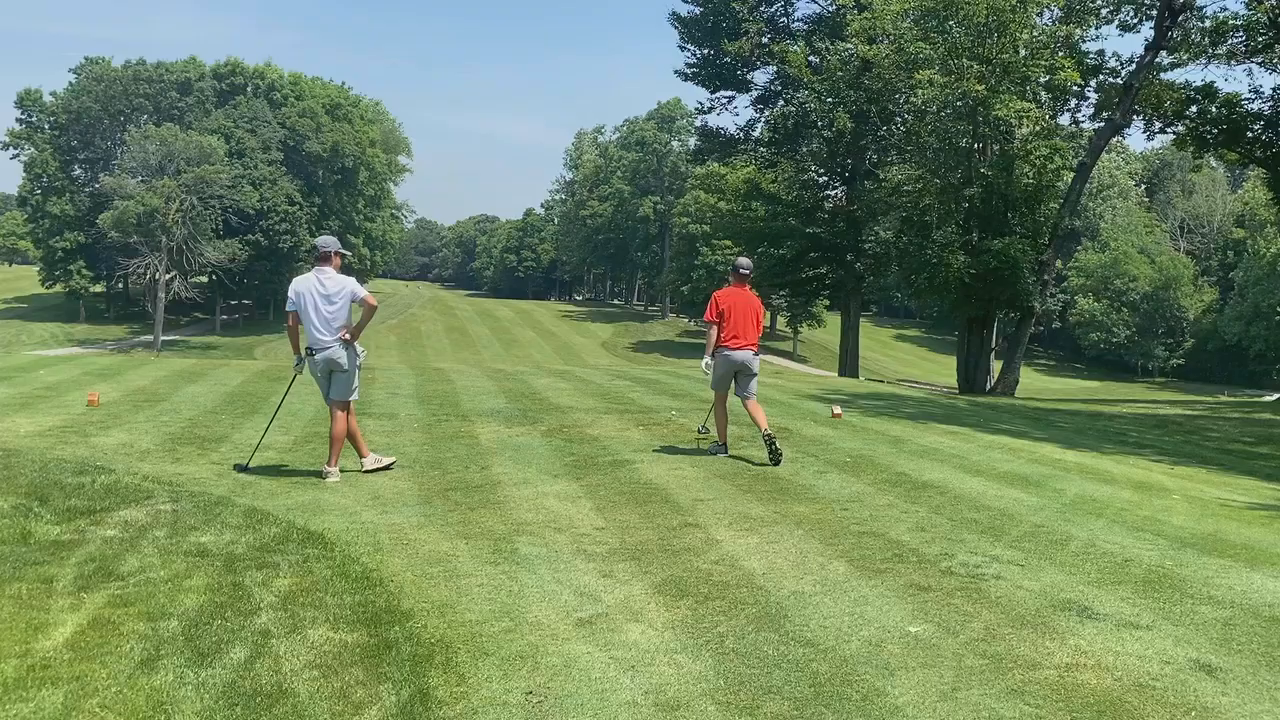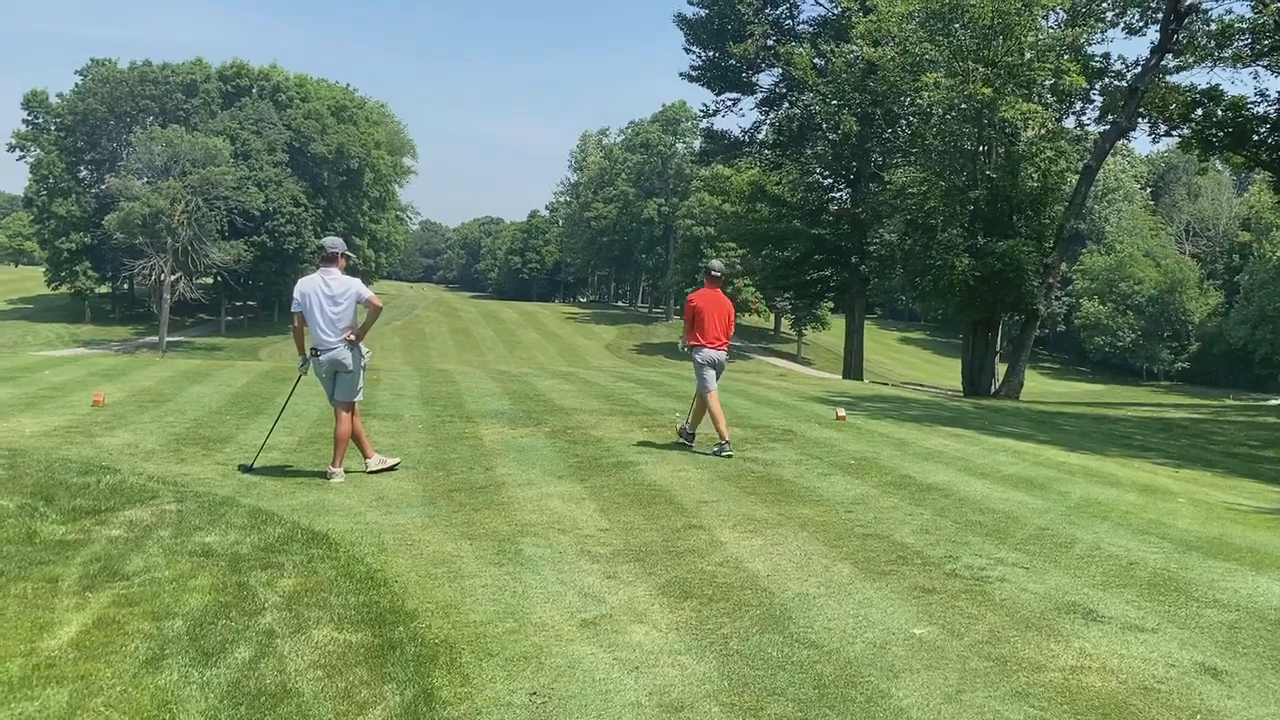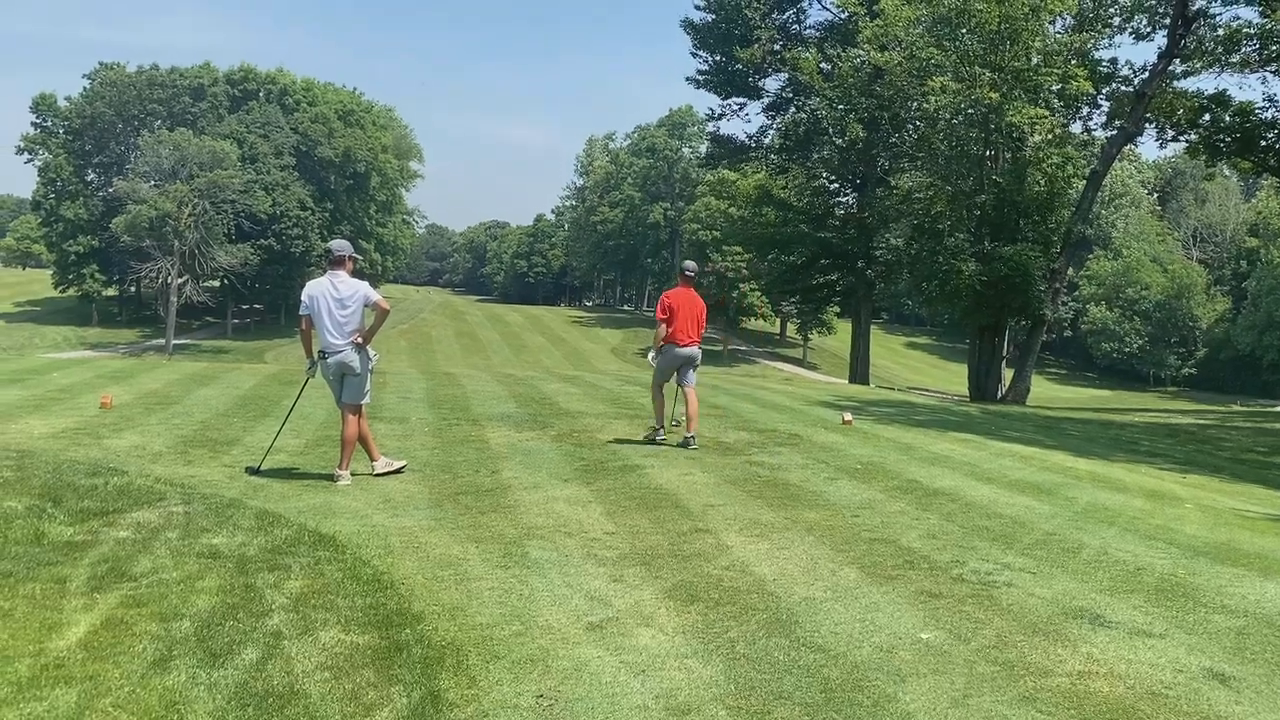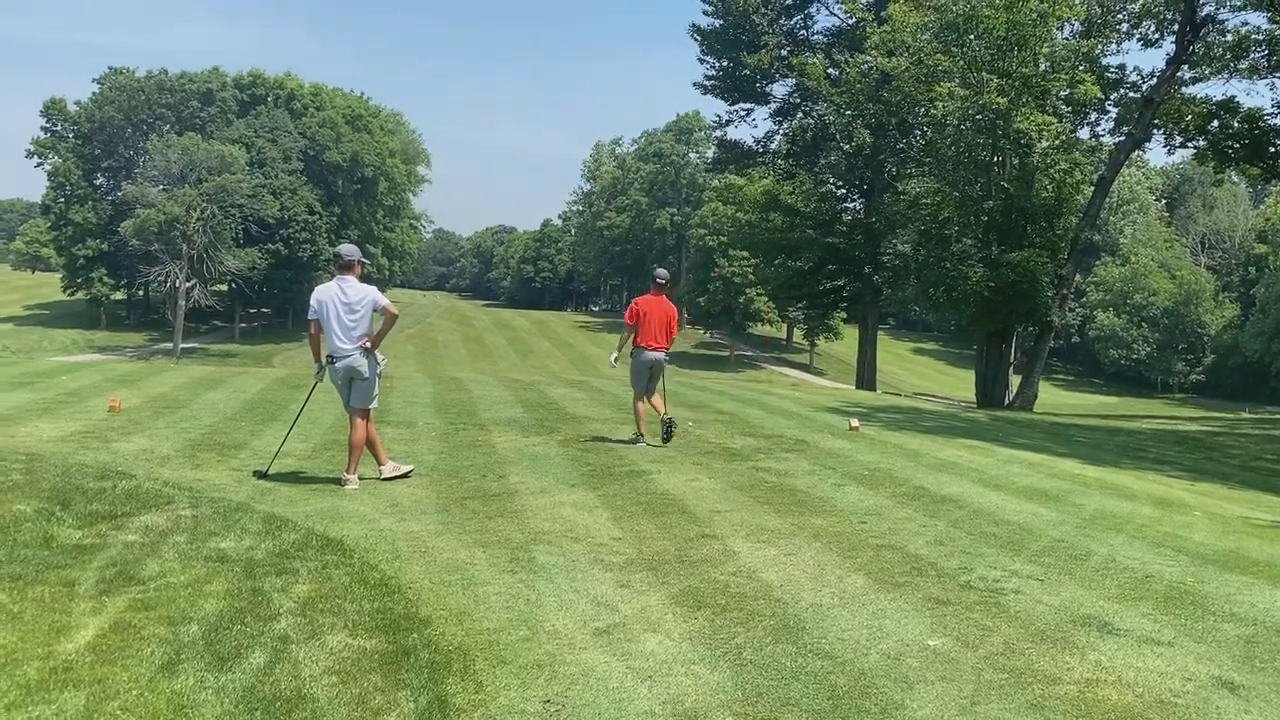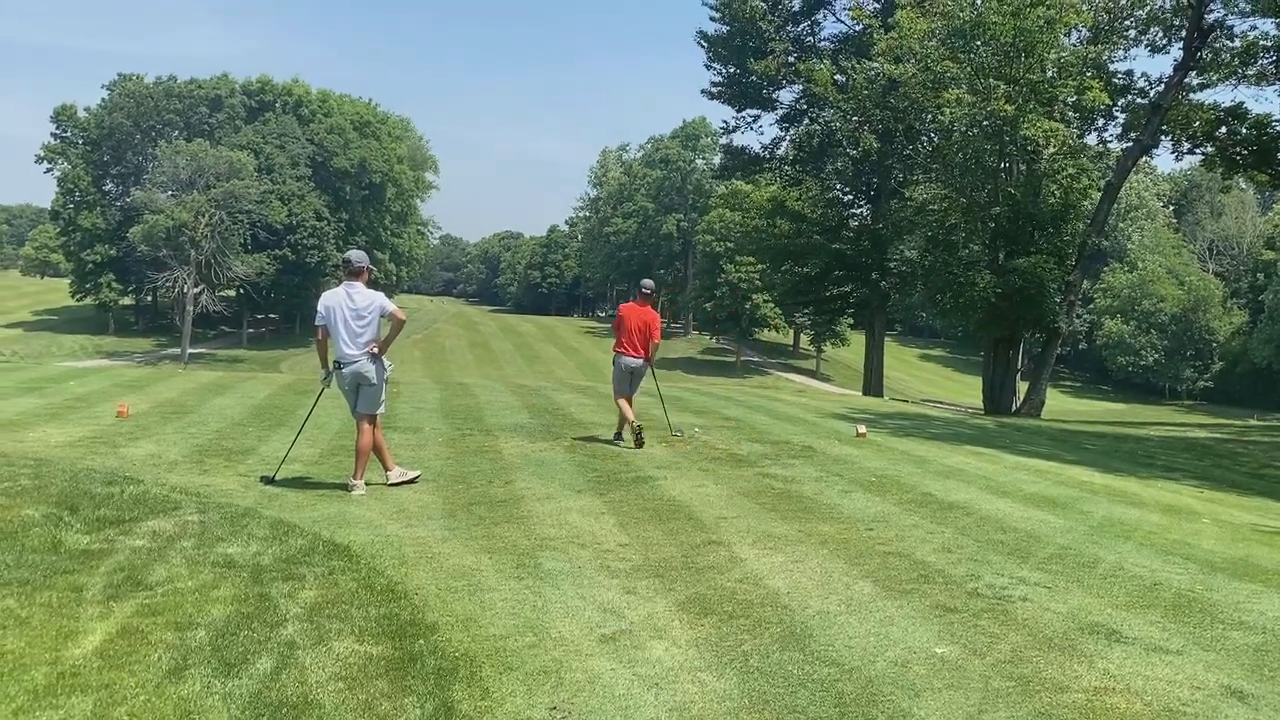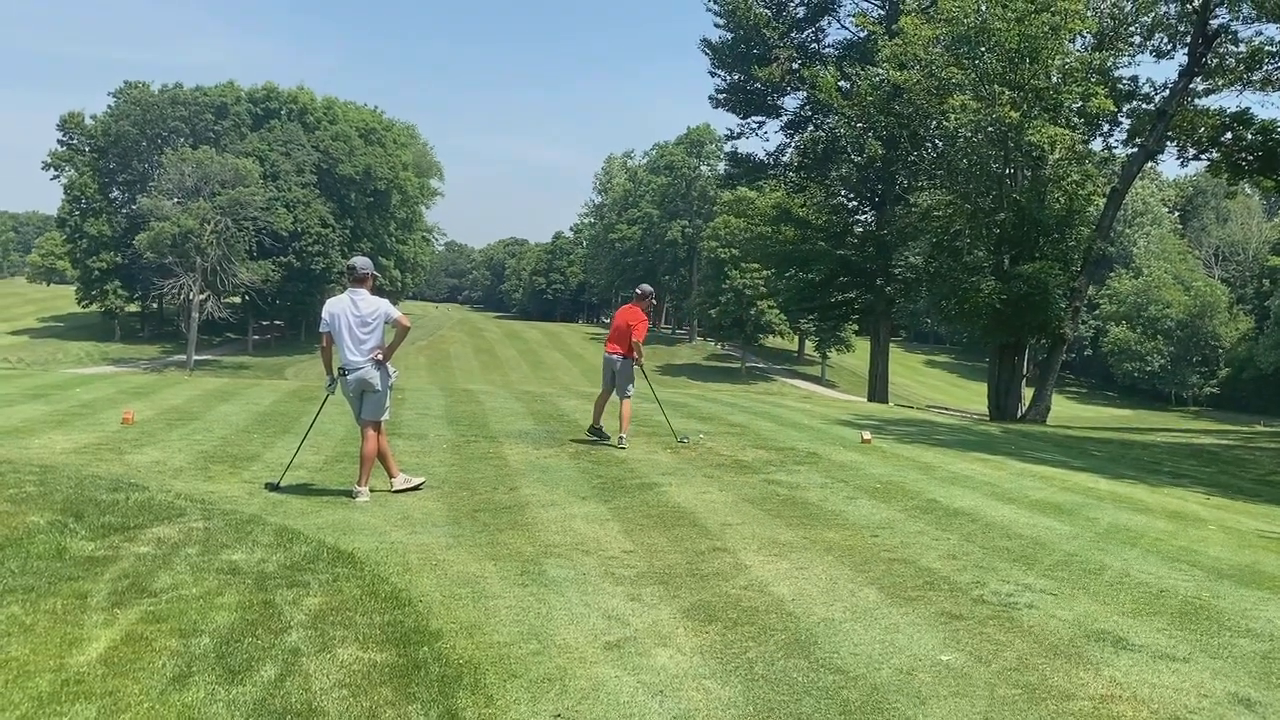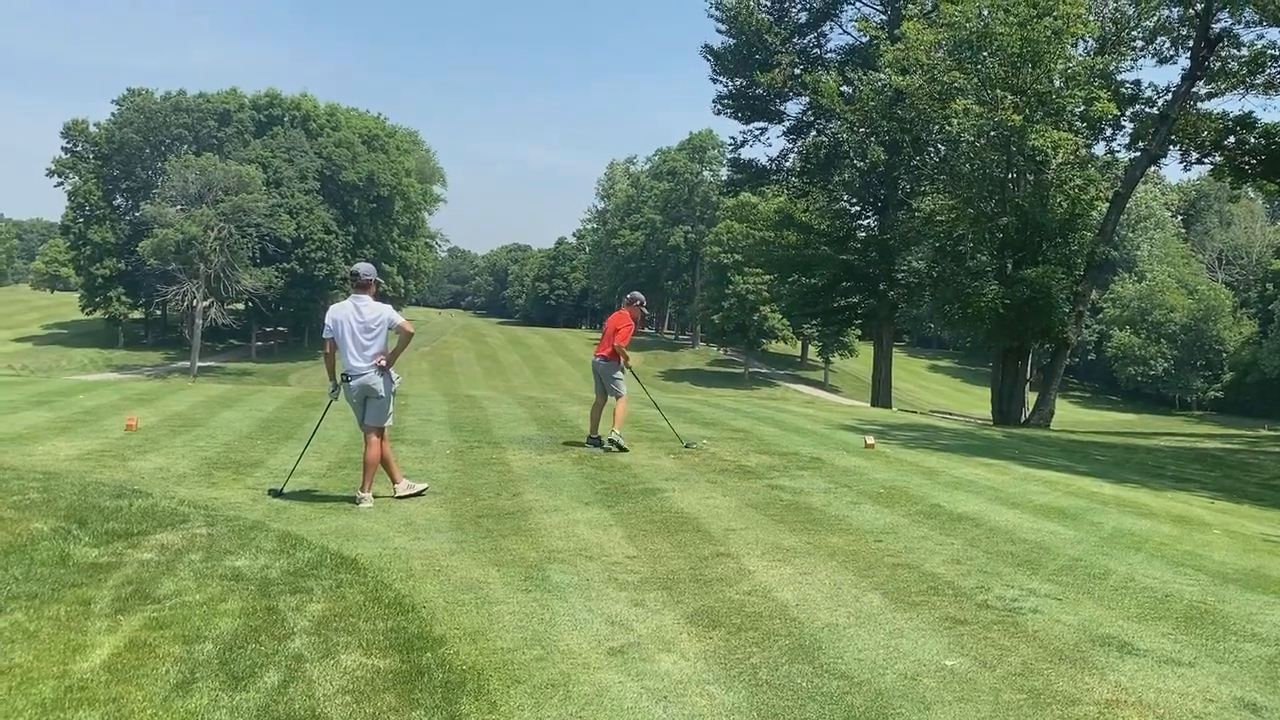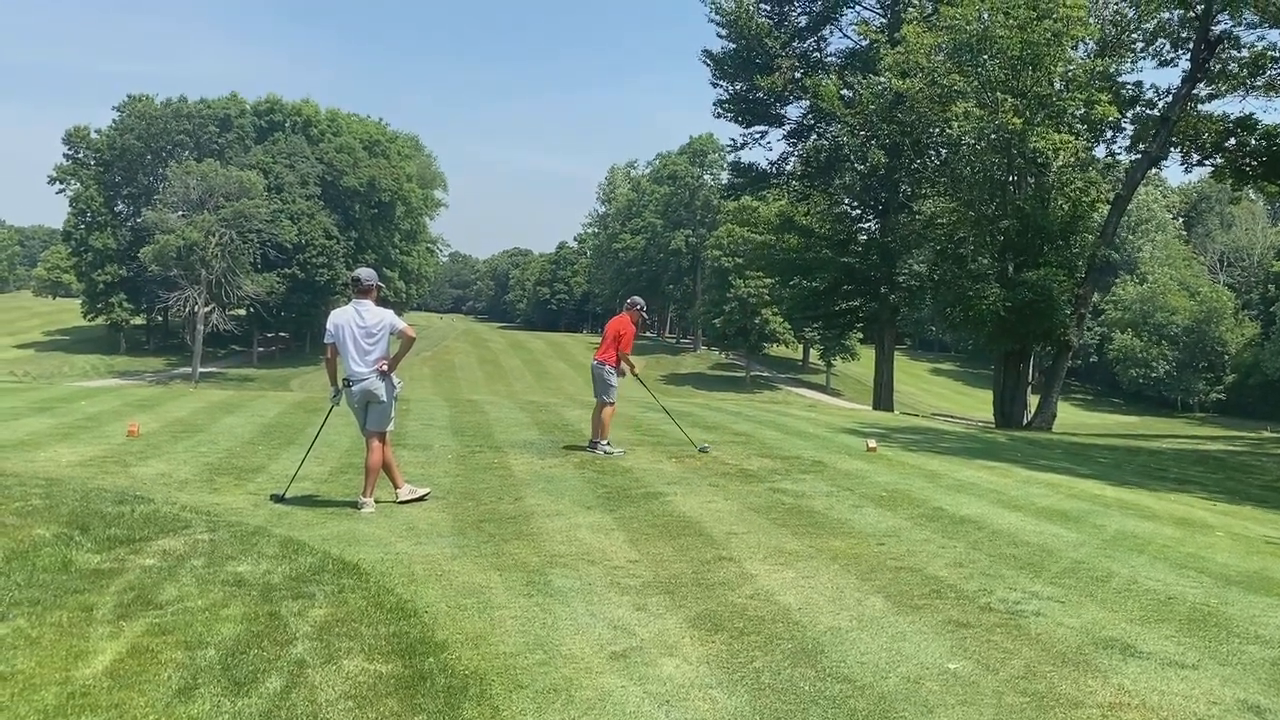
dt=0.4s
person 1, frame 1
left shoulder: (298, 284)
right shoulder: (345, 282)
left elbow: (291, 324)
right elbow: (372, 303)
left wrist: (297, 355)
right wrist: (356, 332)
left hip: (315, 355)
right hip: (342, 351)
left knee: (345, 407)
right knee: (340, 409)
left ankle: (367, 457)
right ankle: (331, 467)
person 1, frame 2
left shoulder: (303, 285)
right shoulder: (351, 283)
left elbow: (297, 325)
right elbow: (377, 305)
left wrist: (302, 356)
right wrist: (361, 332)
left hip: (320, 356)
right hip: (347, 352)
left knee: (349, 409)
right knee: (345, 410)
left ankle: (371, 458)
right ankle: (336, 468)
person 1, frame 3
left shoulder: (311, 288)
right shoulder: (358, 286)
left elbow: (304, 327)
right elbow: (384, 307)
left wrist: (309, 359)
right wrist: (369, 335)
left hip: (328, 359)
right hip: (354, 355)
left knee: (356, 411)
right knee: (352, 413)
left ankle: (377, 461)
right ankle: (342, 471)
person 1, frame 4
left shoulder: (320, 292)
right shoulder: (367, 291)
left elbow: (313, 332)
right elbow: (393, 313)
left wrist: (318, 363)
right wrist: (377, 340)
left hip: (336, 363)
right hip: (363, 359)
left knee: (364, 415)
right knee: (360, 418)
left ankle: (385, 465)
right ankle: (350, 475)
person 1, frame 5
left shoulder: (327, 298)
right shoulder: (374, 297)
left elbow: (320, 338)
right elbow: (400, 317)
left wrist: (325, 369)
right wrist: (384, 346)
left hip: (343, 368)
right hip: (370, 364)
left knee: (371, 421)
right knee: (367, 423)
left ankle: (391, 470)
right ankle: (357, 480)
person 1, frame 6
left shoulder: (331, 305)
right shoulder: (379, 304)
left elbow: (325, 345)
right elbow: (405, 325)
left wrist: (329, 376)
right wrist: (389, 353)
left hip: (348, 375)
right hip: (375, 371)
left knee: (376, 428)
right knee: (371, 430)
left ankle: (396, 477)
right ankle: (361, 487)
person 1, frame 7
left shoulder: (335, 311)
right shoulder: (382, 310)
left elbow: (328, 351)
right elbow: (408, 330)
left wrist: (333, 381)
right wrist: (392, 358)
left hip: (351, 381)
right hip: (378, 377)
left knee: (379, 434)
right knee: (374, 436)
left ankle: (399, 483)
right ankle: (365, 493)
person 1, frame 8
left shoulder: (336, 316)
right shoulder: (384, 315)
left elbow: (330, 356)
right elbow: (410, 335)
left wrist: (334, 387)
right wrist: (394, 363)
left hip: (353, 386)
right hip: (379, 382)
left knee: (380, 439)
right knee: (376, 441)
left ankle: (401, 488)
right ankle: (366, 498)
person 2, frame 1
left shoulder: (720, 296)
right shoulder: (756, 301)
left elbow: (713, 328)
right elbow: (759, 331)
left wrist: (707, 355)
left hip: (726, 353)
right hip: (750, 354)
left knee: (720, 398)
right knee: (750, 401)
left ankle: (721, 444)
right ankle: (767, 434)
person 2, frame 2
left shoulder: (694, 298)
right shoulder: (727, 302)
left elbow: (687, 326)
right elbow: (729, 333)
left wrist: (685, 342)
left hip: (703, 352)
right hip: (721, 353)
left knee: (711, 398)
right knee: (702, 393)
left ankle: (724, 443)
right ankle: (689, 432)
person 2, frame 3
left shoulder: (668, 296)
right shoulder: (700, 301)
left elbow: (662, 325)
right elbow: (701, 330)
left wrist: (654, 349)
left hip: (672, 348)
right hip: (694, 349)
left knee: (657, 385)
right knee: (689, 392)
left ankle: (659, 428)
right ankle: (690, 436)
person 2, frame 4
left shoulder: (638, 302)
right shoulder: (671, 308)
left elbow: (628, 330)
right elbow: (672, 336)
left wrist: (617, 351)
left hip: (642, 353)
right hip: (661, 355)
left knee: (639, 394)
right knee: (652, 392)
left ankle: (641, 435)
right ankle: (665, 417)
person 2, frame 5
left shoulder: (623, 309)
right shoulder: (654, 317)
right elbow: (655, 342)
right wrist: (651, 358)
left hip: (622, 358)
right hip: (641, 361)
left knee: (620, 397)
right knee: (628, 396)
left ankle: (634, 424)
right ankle: (619, 433)
person 2, frame 6
left shoulder: (621, 310)
right shoulder: (641, 318)
right elbow: (635, 341)
right wrist: (640, 356)
left hip: (608, 355)
right hip: (623, 359)
left knee: (605, 391)
right knee: (625, 398)
left ankle: (595, 427)
right ankle: (622, 436)
person 2, frame 7
left shoulder: (615, 316)
right shoulder: (628, 322)
right elbow: (618, 345)
left wrist: (619, 360)
right wrist: (627, 359)
left hip: (598, 359)
right hip: (609, 363)
left knee: (600, 399)
right knee: (622, 397)
left ankle: (593, 437)
right ankle: (616, 433)
person 2, frame 8
left shoulder: (615, 320)
right shoulder: (629, 327)
right elbow: (622, 353)
left wrist: (618, 366)
right wrist: (633, 367)
left hip: (597, 363)
right hip: (606, 367)
left knee: (600, 405)
right knee: (609, 405)
left ankle: (594, 441)
right ankle: (603, 444)
